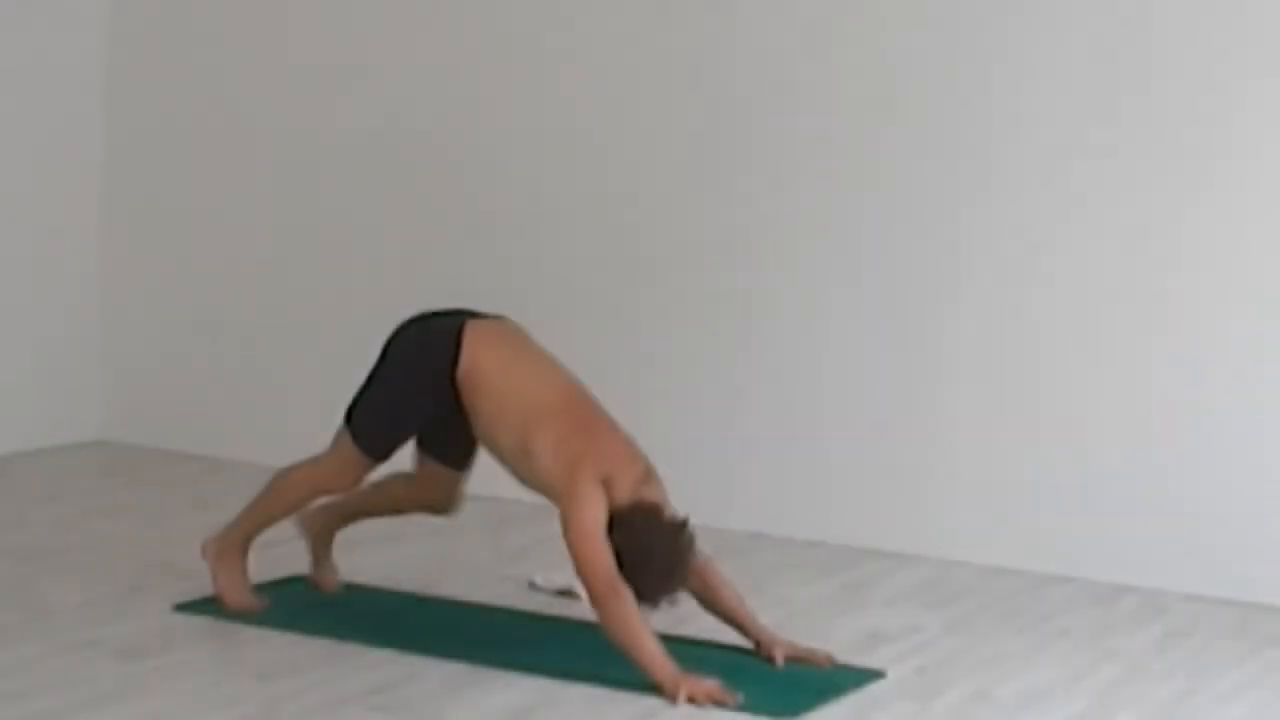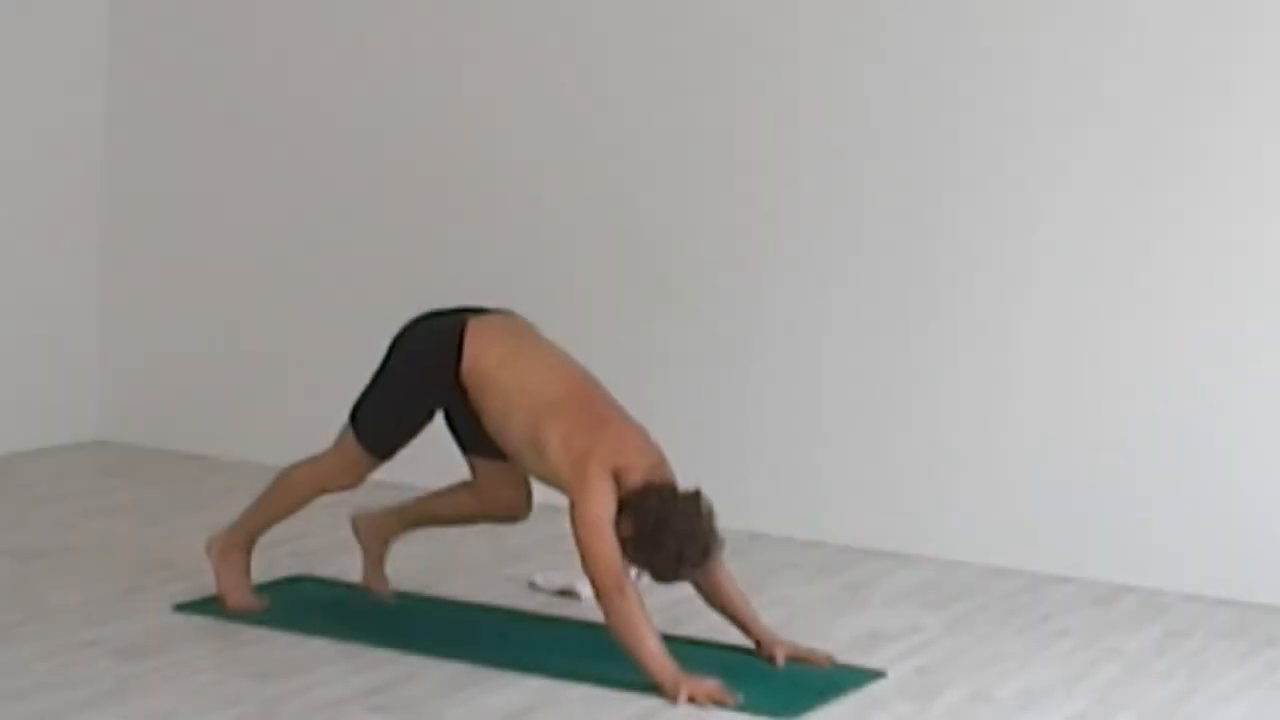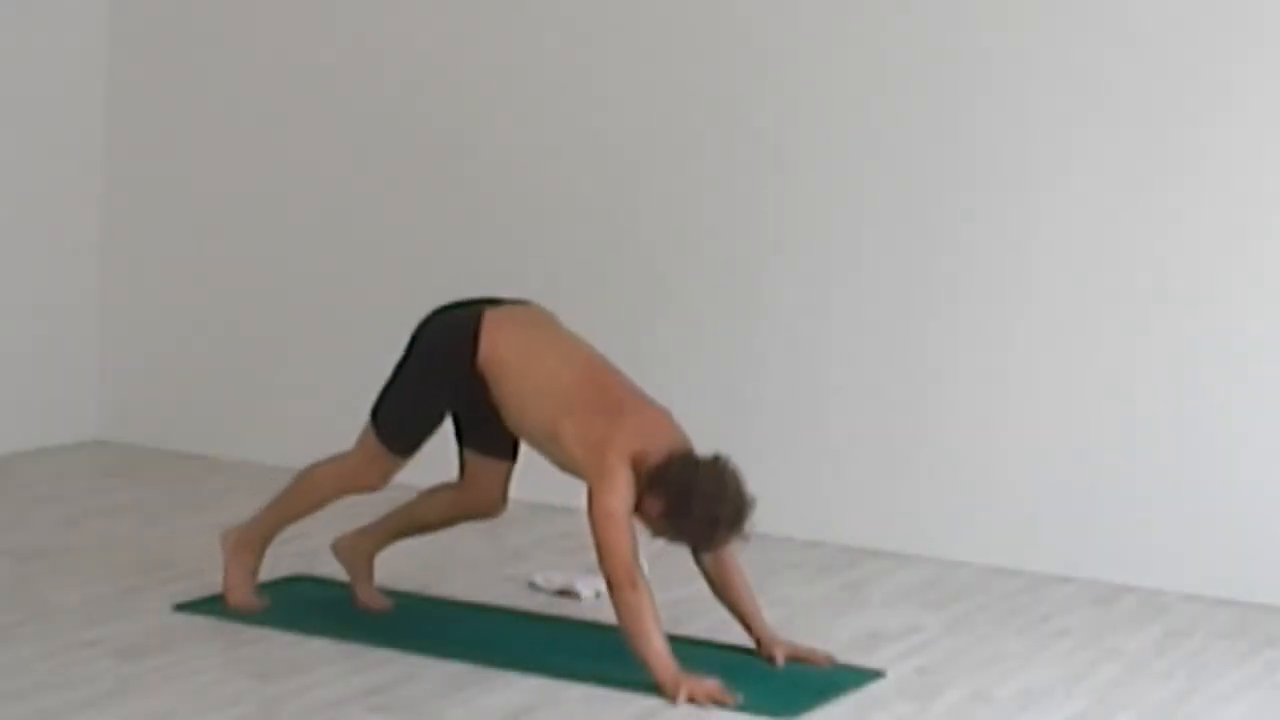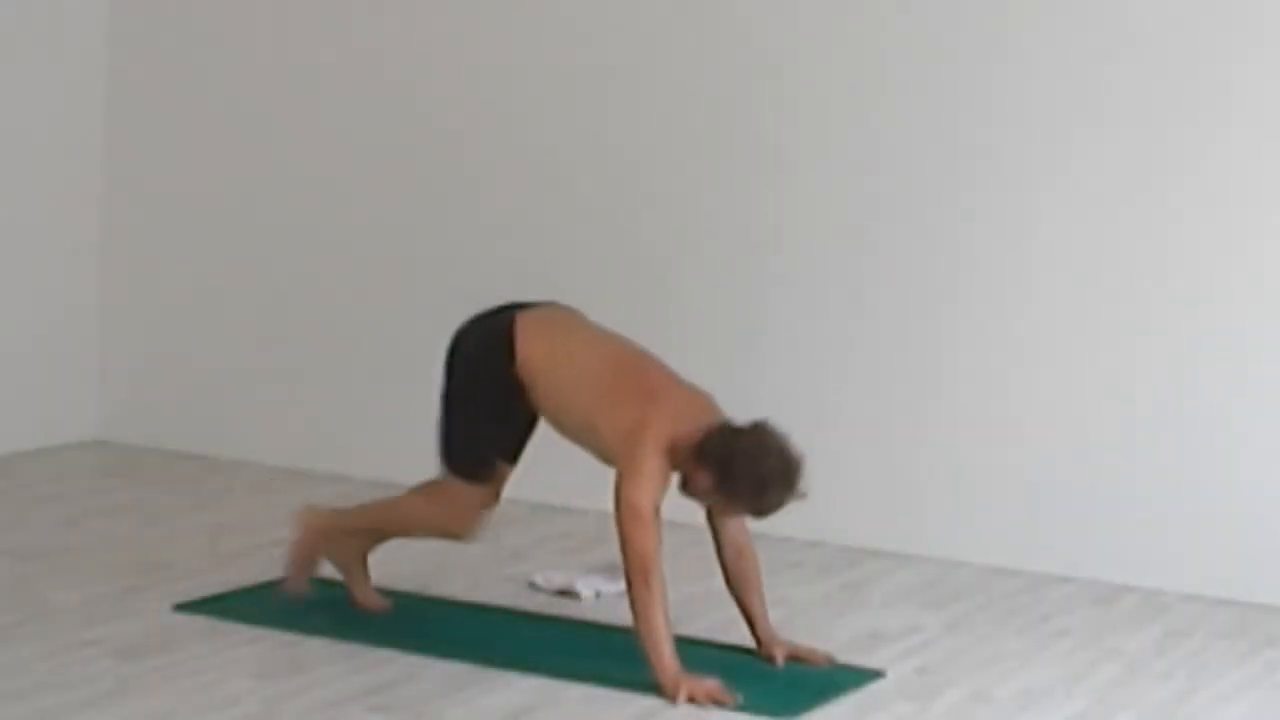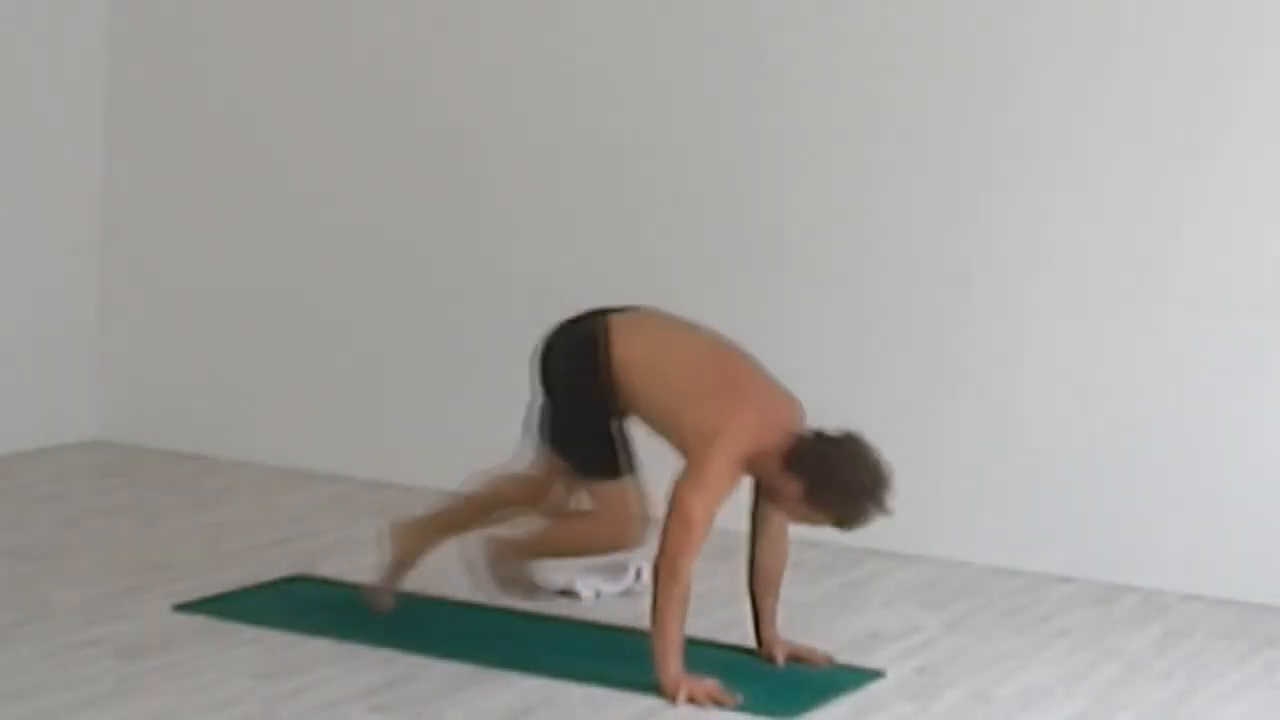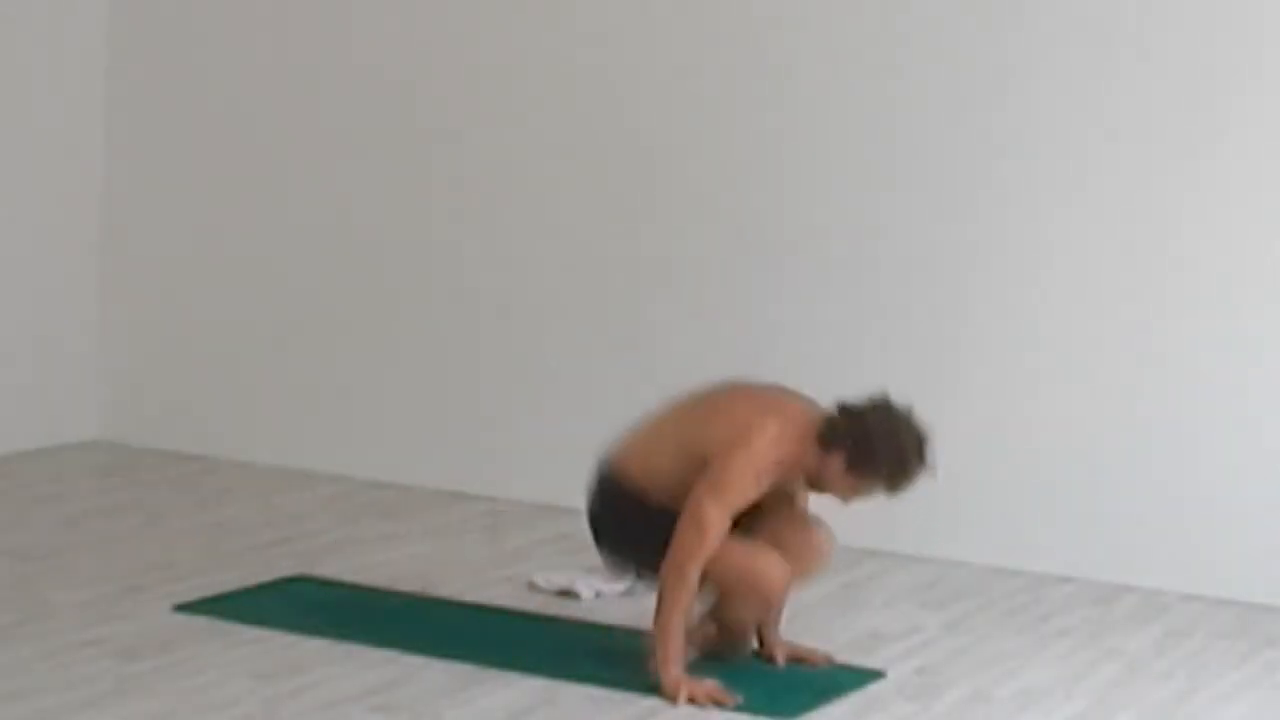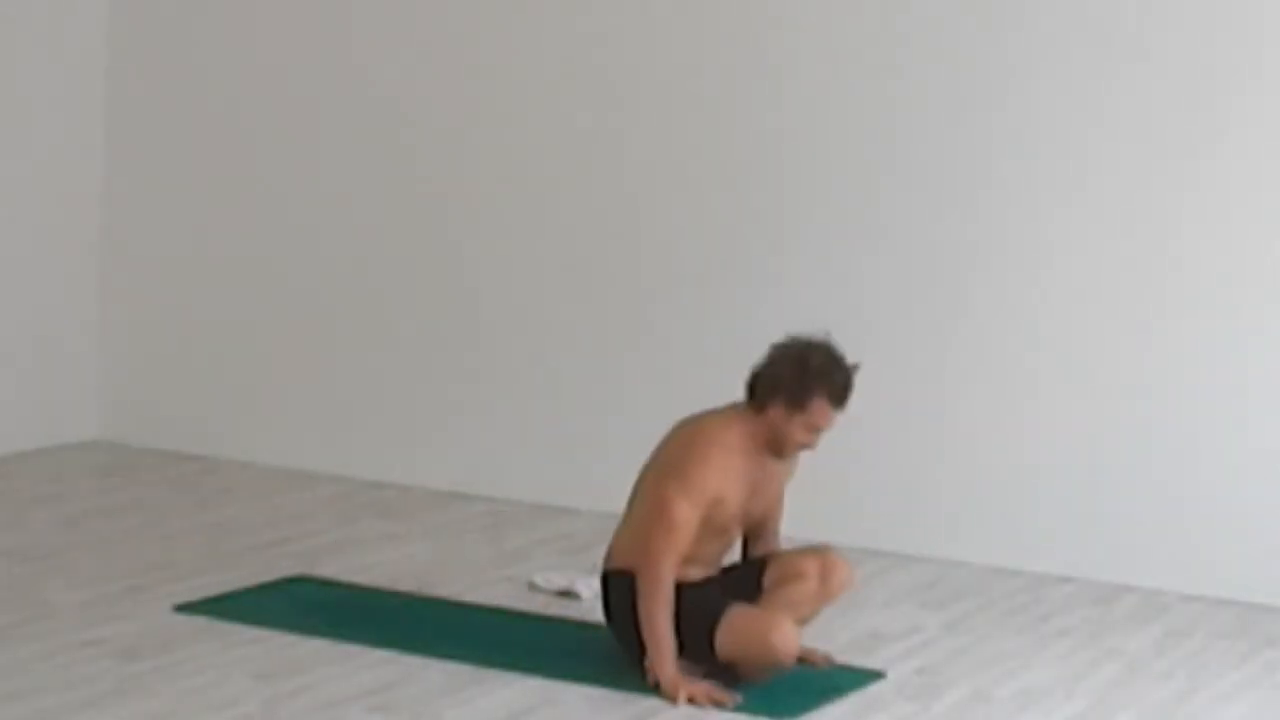
dt=0.4s
person 1, frame 1
left shoulder: (641, 482)
right shoulder: (585, 486)
left elbow: (694, 563)
right elbow: (605, 594)
left wrist: (762, 636)
right wrist: (671, 678)
left hip: (476, 348)
right hip: (436, 352)
left knee: (439, 492)
right knee: (342, 469)
left ankle: (325, 523)
right ankle: (228, 546)
person 1, frame 2
left shoulder: (652, 472)
right shoulder: (594, 477)
left elbow: (703, 557)
right elbow: (612, 588)
left wrist: (763, 636)
right wrist: (672, 679)
left hip: (487, 341)
right hip: (441, 349)
left knee: (508, 502)
right knee: (344, 468)
left ankle: (383, 527)
right ankle: (232, 545)
person 1, frame 3
left shoulder: (675, 452)
right shoulder: (616, 465)
left elbow: (715, 550)
right elbow: (624, 578)
left wrist: (765, 636)
right wrist: (671, 678)
left hip: (505, 333)
right hip: (459, 341)
left knee: (483, 498)
right knee: (368, 468)
left ankle: (361, 548)
right ankle: (248, 541)
person 1, frame 4
left shoulder: (713, 432)
right shoulder: (649, 450)
left elbow: (733, 539)
right elbow: (643, 568)
left wrist: (765, 635)
right wrist: (670, 676)
left hip: (532, 335)
right hip: (491, 352)
left knee: (475, 493)
right knee: (460, 515)
left ankle: (354, 550)
right ankle: (327, 529)
person 1, frame 5
left shoulder: (789, 430)
right shoulder: (730, 450)
left elbow: (770, 537)
right elbow: (675, 560)
left wrist: (768, 636)
right wrist: (671, 675)
left hip: (606, 344)
right hip: (581, 356)
left knee: (545, 486)
right knee: (623, 526)
left ankle: (418, 536)
right ankle: (512, 553)
person 1, frame 6
left shoulder: (812, 436)
right shoulder: (757, 450)
left elbow: (784, 530)
right elbow: (684, 564)
left wrist: (770, 636)
right wrist: (670, 674)
left hip: (680, 498)
right hip: (627, 501)
left knee: (813, 542)
right knee: (765, 574)
left ankle: (715, 629)
right ankle: (692, 638)
person 1, frame 7
left shoulder: (779, 450)
right shoulder: (708, 453)
left elbow: (761, 540)
right elbow: (655, 567)
left wrist: (779, 639)
right wrist: (669, 675)
left hip: (705, 587)
right hip: (641, 598)
left knee: (830, 571)
right knee: (777, 640)
left ankle: (718, 644)
right ankle: (693, 659)
